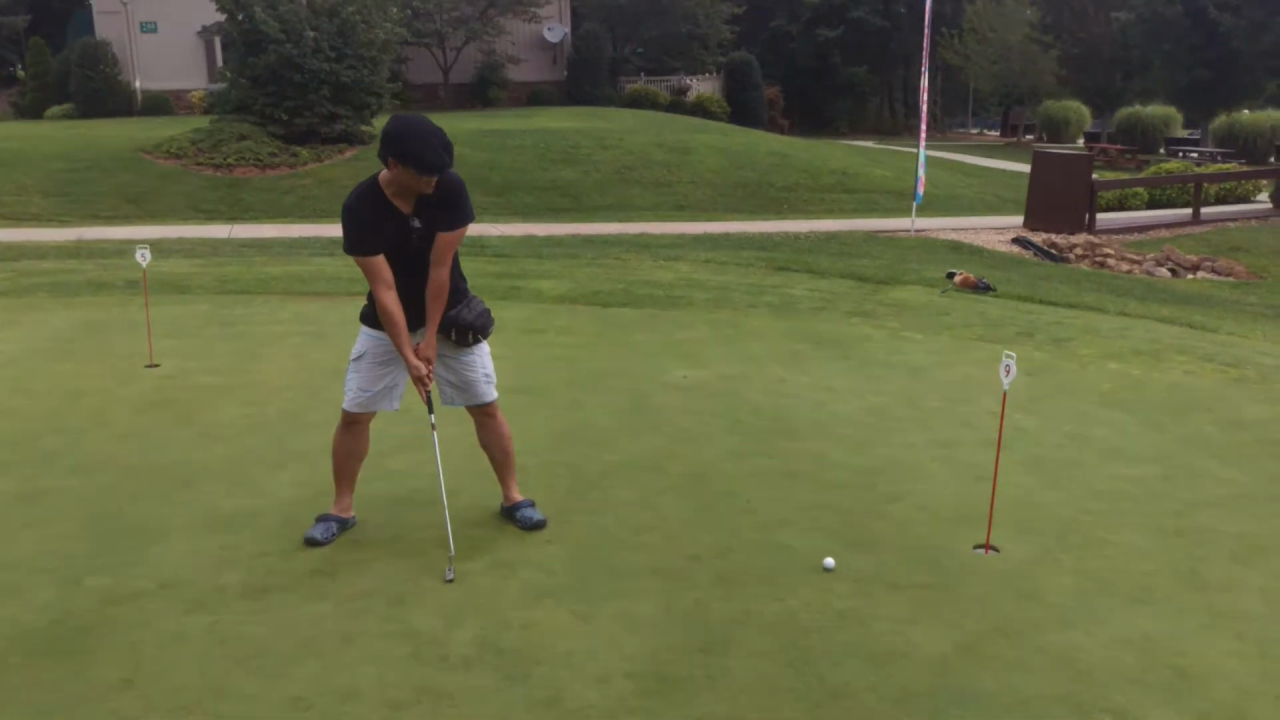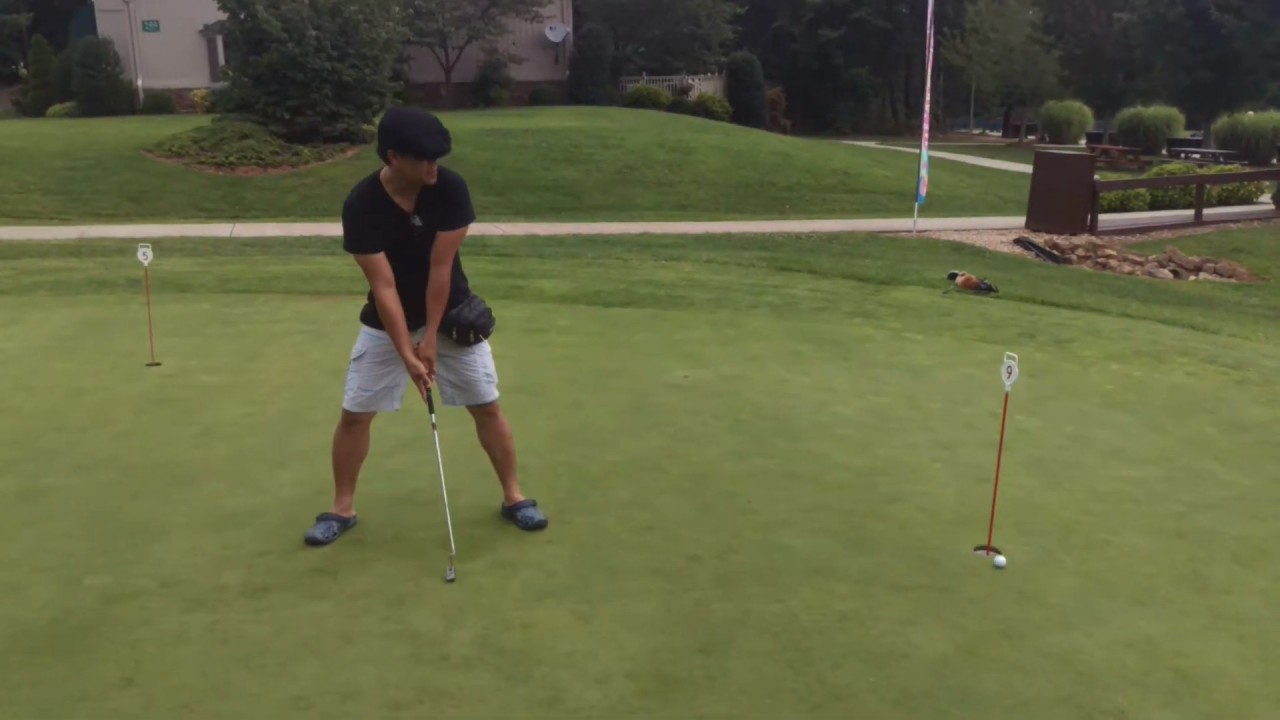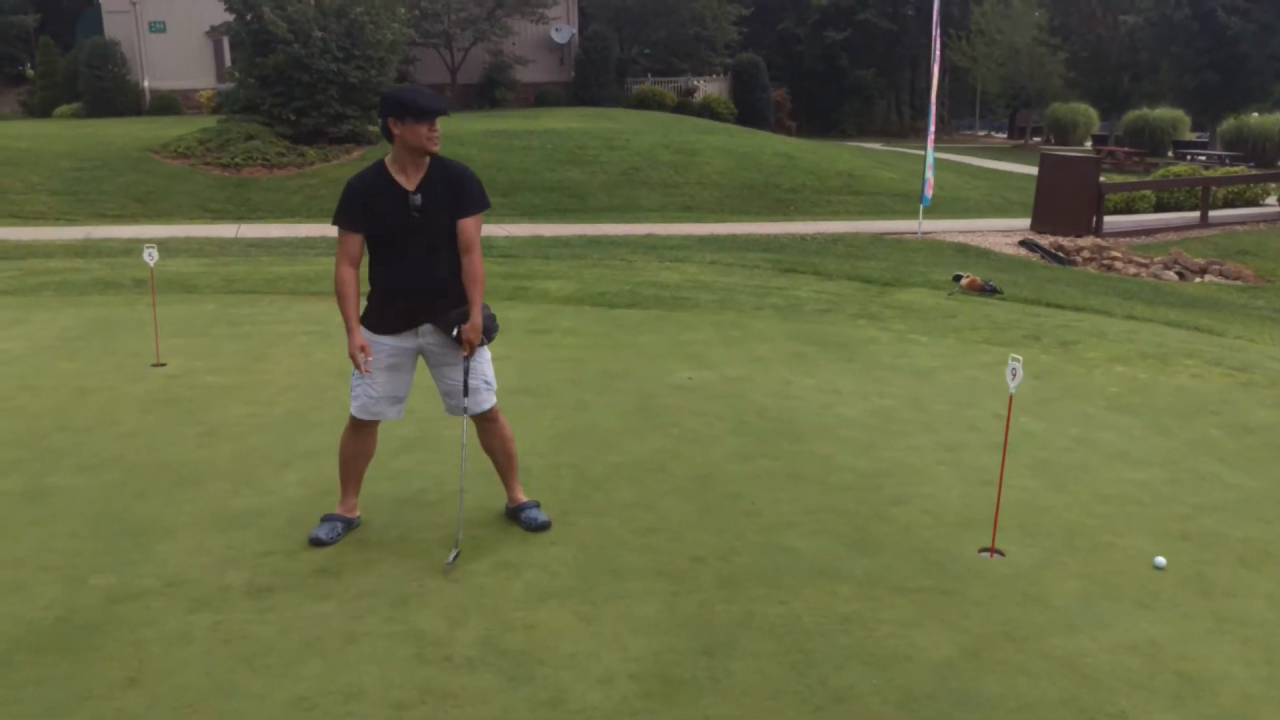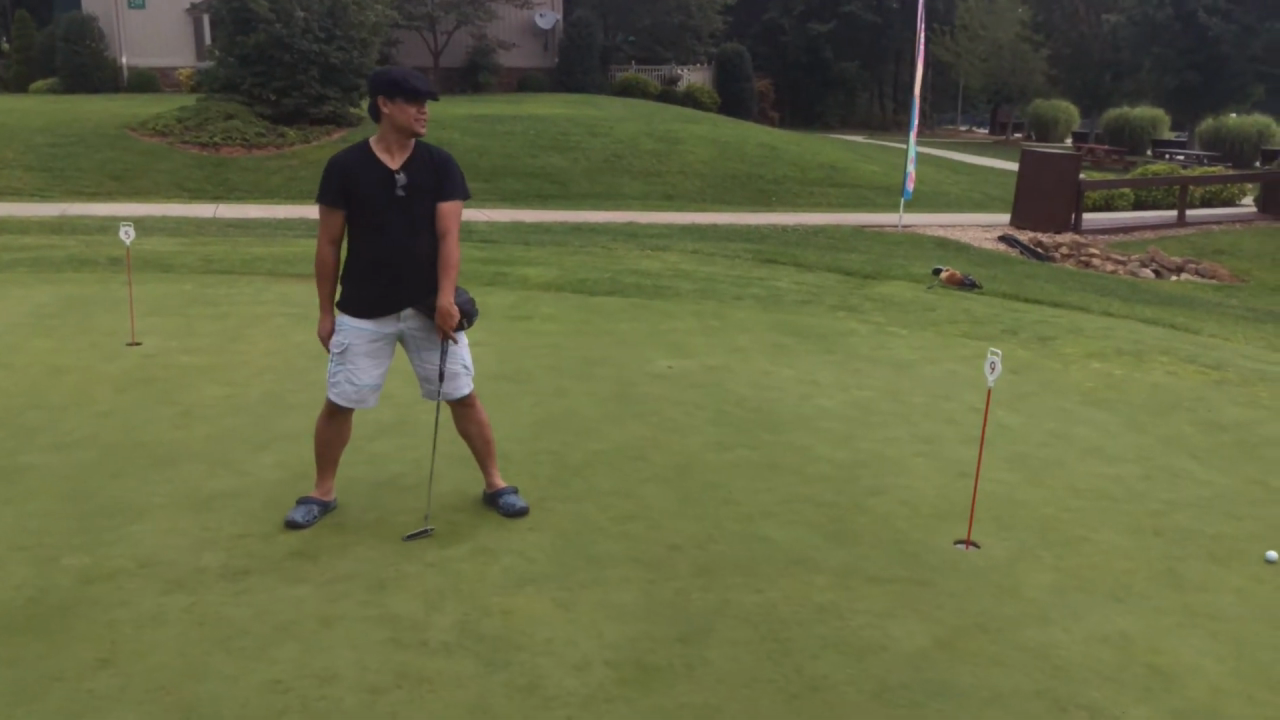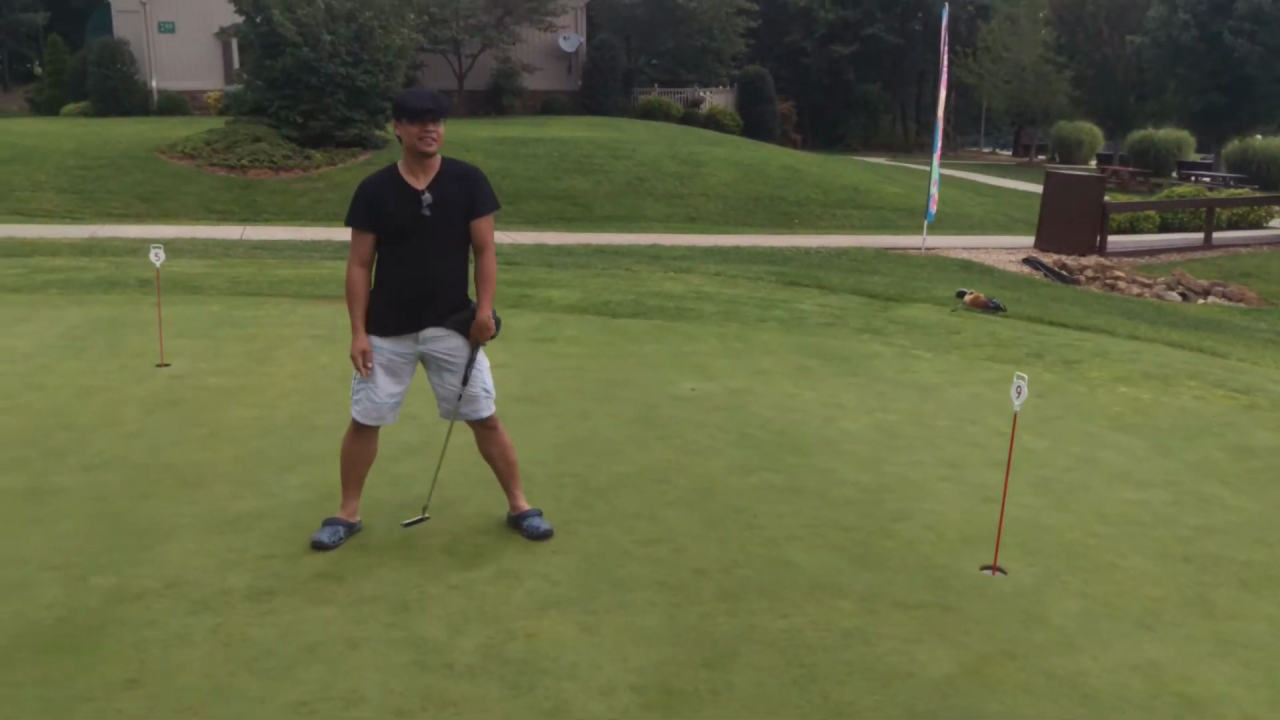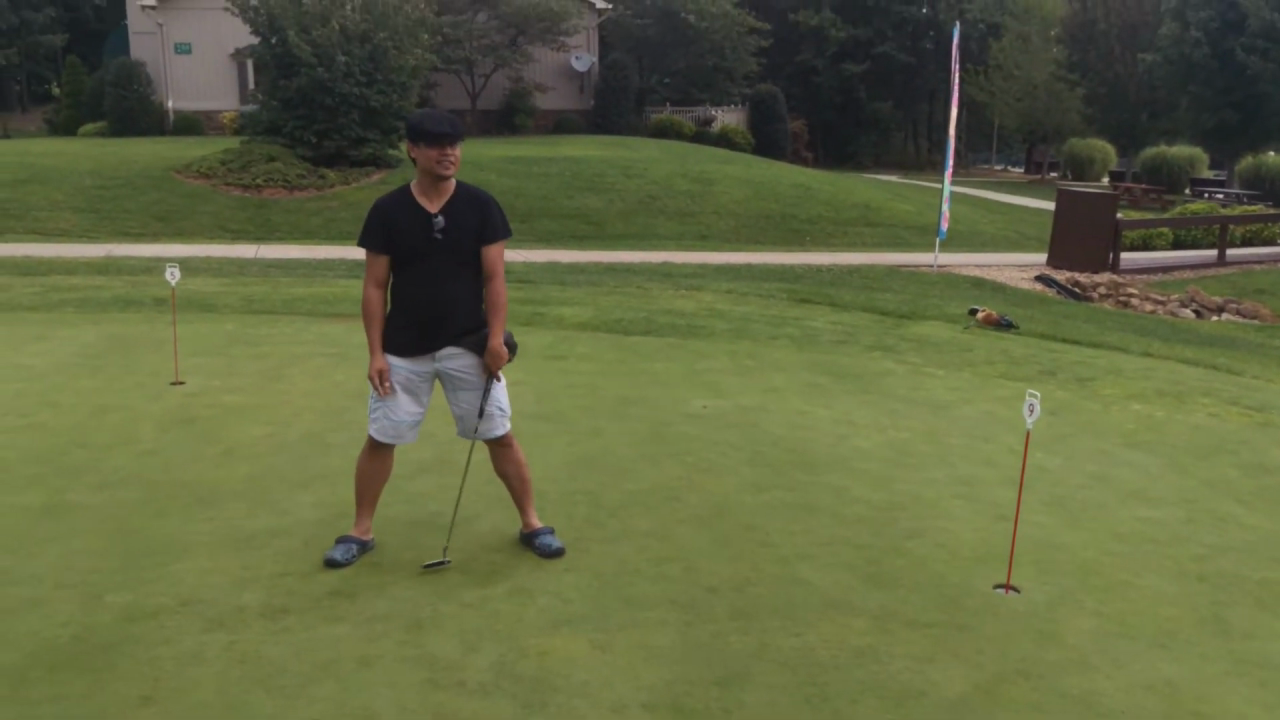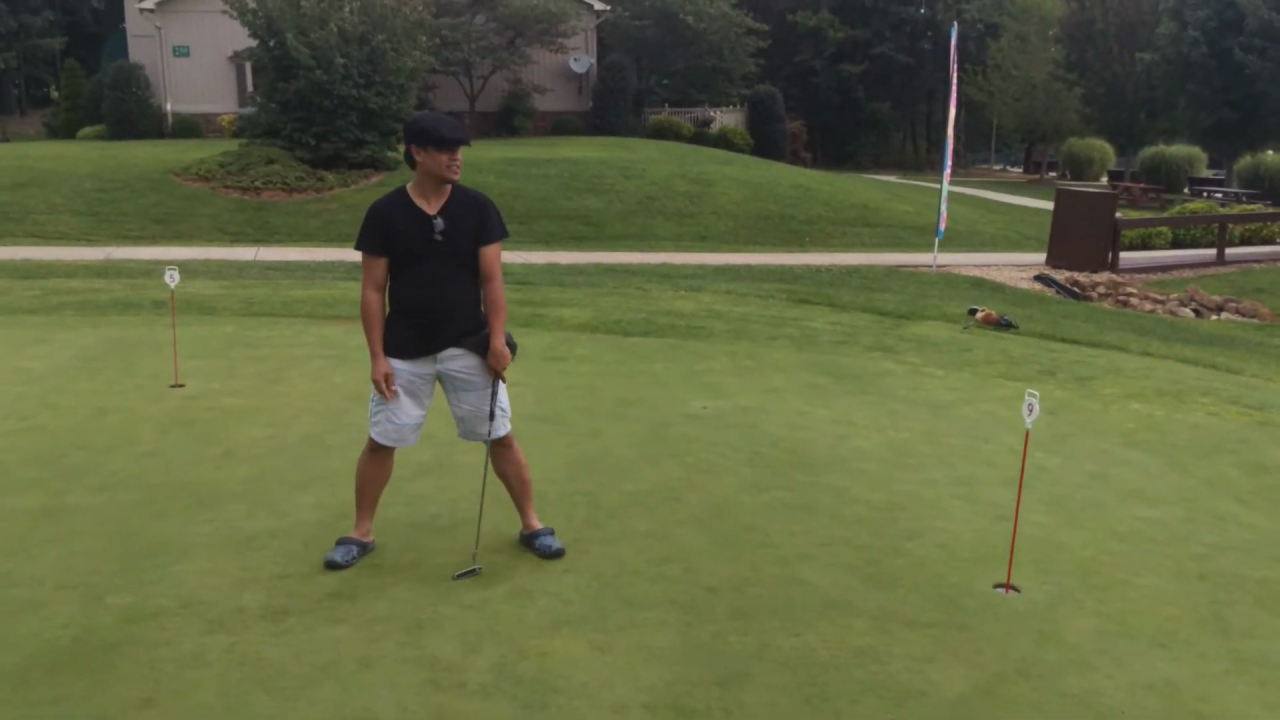
dt=0.4s
person 1, frame 1
left shoulder: (450, 188)
right shoulder: (360, 207)
left elbow: (440, 268)
right elbow: (384, 288)
left wrist: (430, 338)
right wrist: (407, 356)
left hip: (449, 314)
right hip: (387, 323)
left knee: (486, 406)
right knee: (354, 414)
left ankle: (512, 496)
right ankle: (341, 509)
person 1, frame 2
left shoulder: (450, 188)
right shoulder: (361, 205)
left elbow: (441, 268)
right elbow: (383, 287)
left wrist: (431, 336)
right wrist: (407, 355)
left hip: (450, 314)
right hip: (387, 323)
left knee: (487, 406)
right knee: (354, 413)
left ankle: (513, 496)
right ankle: (342, 508)
person 1, frame 3
left shoulder: (458, 178)
right shoulder: (362, 188)
left elbow: (470, 252)
right elbow: (347, 265)
left wrist: (476, 314)
right wrist: (353, 330)
left hip: (450, 320)
right hip: (386, 327)
left knee: (486, 410)
right knee: (362, 418)
left ankle: (517, 498)
right ankle: (347, 509)
person 1, frame 4
left shoulder: (440, 165)
right shoulder: (344, 167)
left elbow: (448, 236)
right elbow: (329, 245)
left wrist: (446, 298)
right wrist: (325, 310)
left hip: (428, 306)
right hip: (362, 311)
left knee: (463, 397)
right knee: (339, 403)
left ankle: (494, 483)
right ankle: (322, 492)
person 1, frame 5
left shoulder: (468, 181)
right shoulder: (373, 189)
left elbow: (484, 250)
right elbow: (359, 265)
left wrist: (485, 309)
right wrist: (358, 332)
left hip: (452, 326)
right hip: (387, 331)
left knee: (484, 418)
right knee: (364, 420)
left ankle: (519, 505)
right ankle: (348, 513)
person 1, frame 6
left shoulder: (481, 206)
right shoulder: (387, 211)
left elbow: (494, 278)
right elbow: (375, 287)
left wrist: (496, 339)
right wrist: (375, 352)
left hip: (468, 345)
right hip: (404, 350)
left knee: (499, 435)
right knee: (380, 438)
left ankle: (531, 524)
right ankle: (360, 531)
person 1, frame 7
left shoulder: (477, 207)
right shoulder: (384, 213)
left elbow: (491, 279)
right elbow: (373, 291)
left wrist: (497, 339)
right wrist: (377, 356)
left hip: (468, 346)
right hip: (404, 352)
left knee: (500, 436)
right knee: (381, 442)
left ankle: (531, 525)
right ankle: (361, 533)
